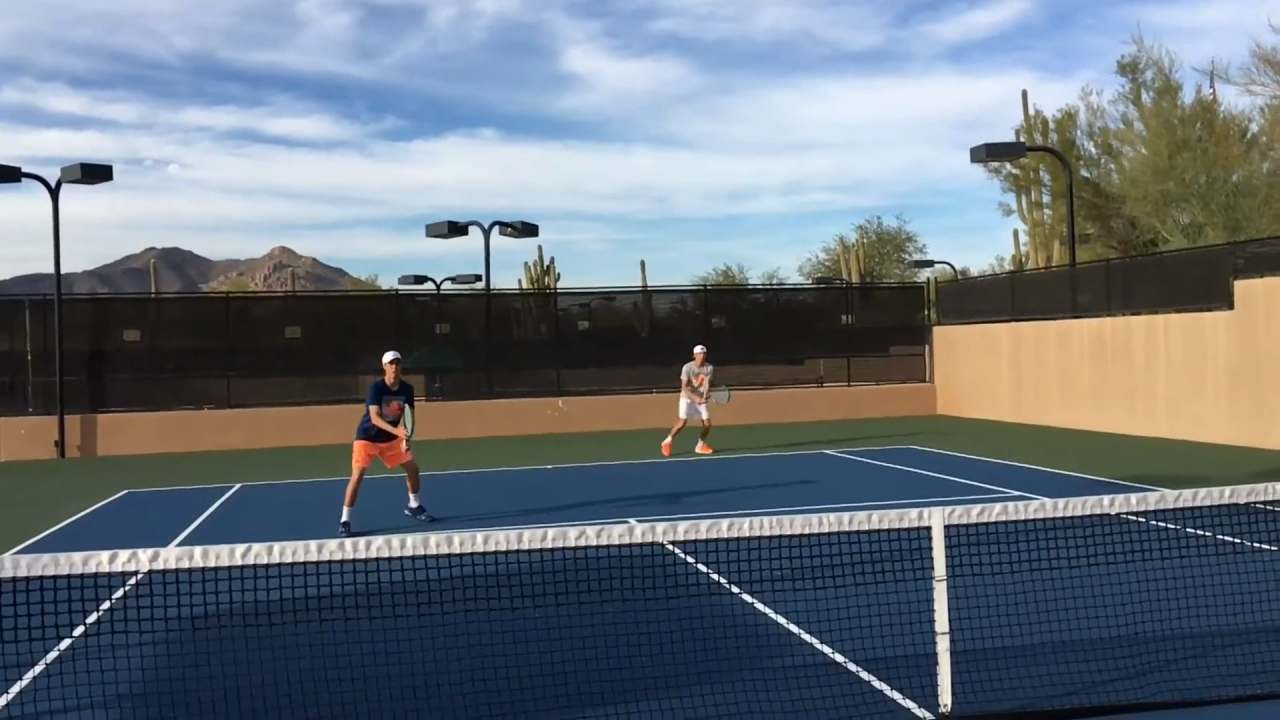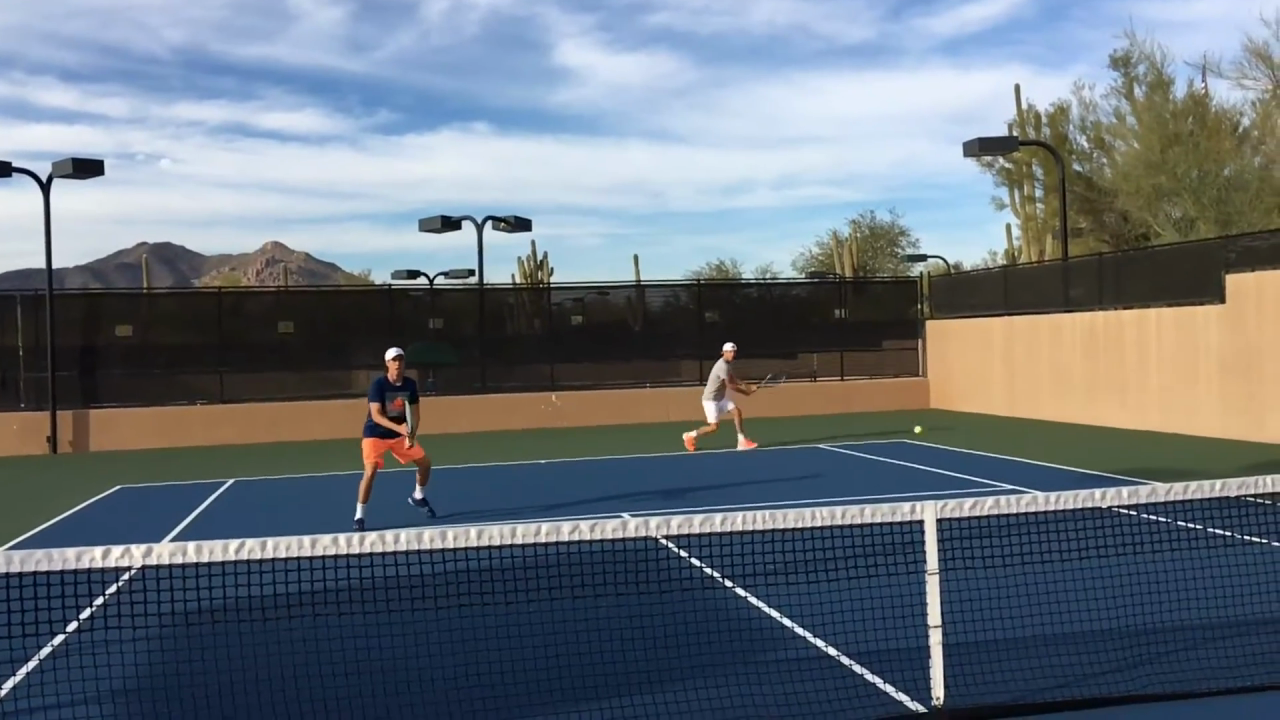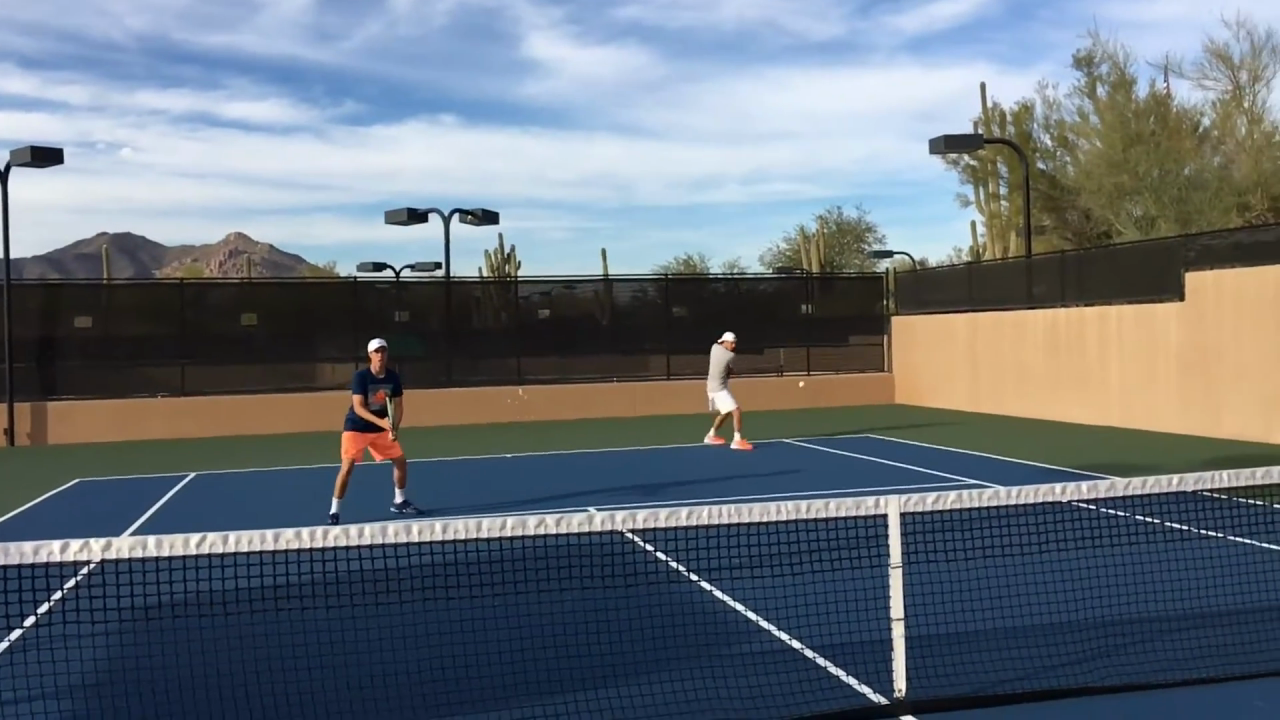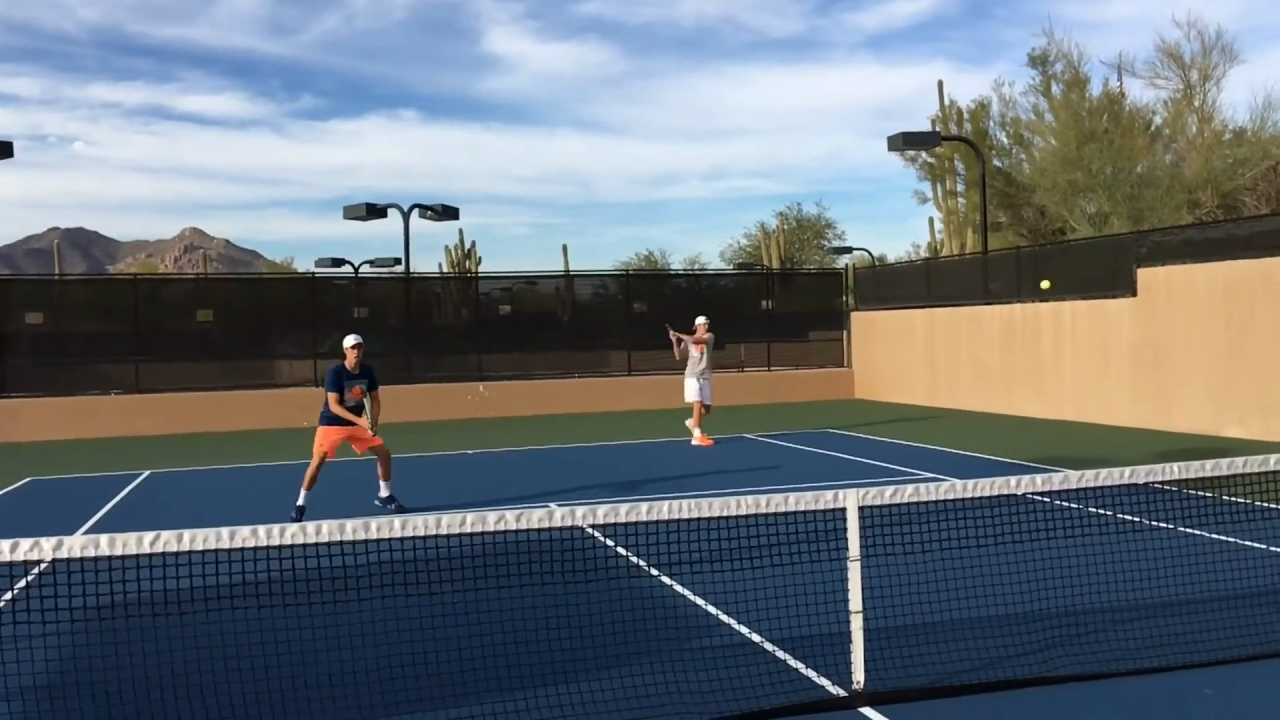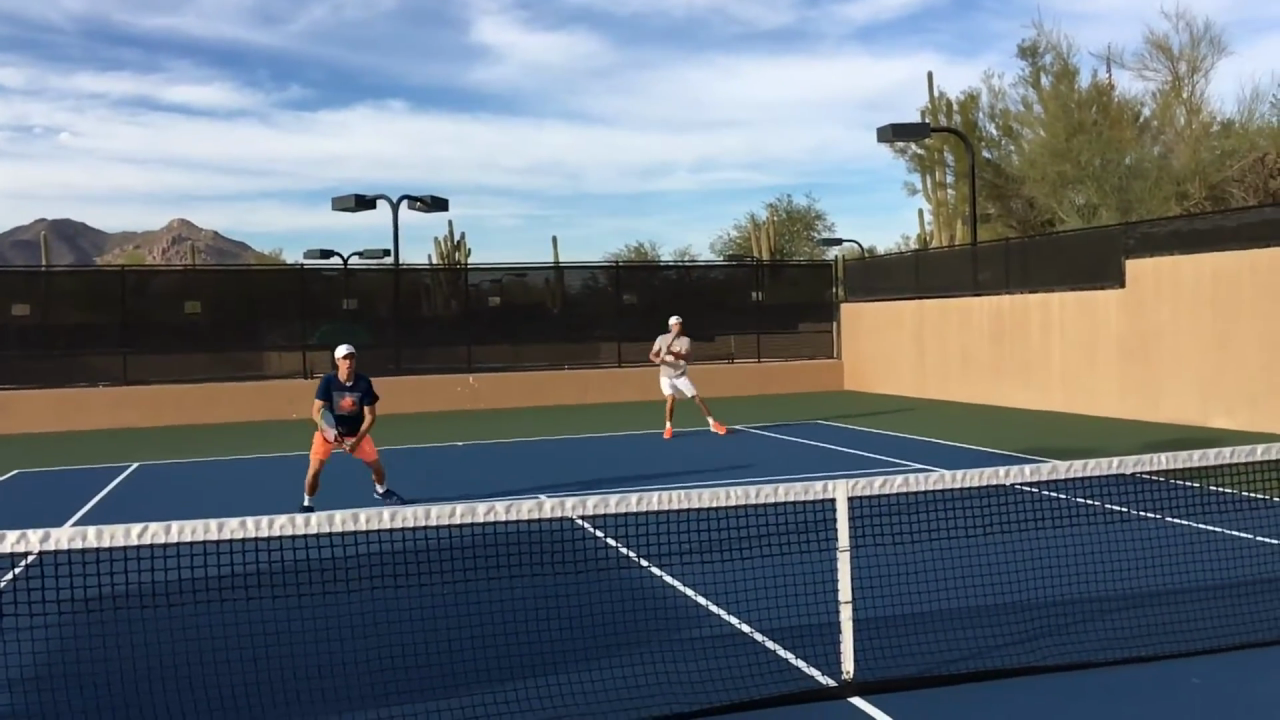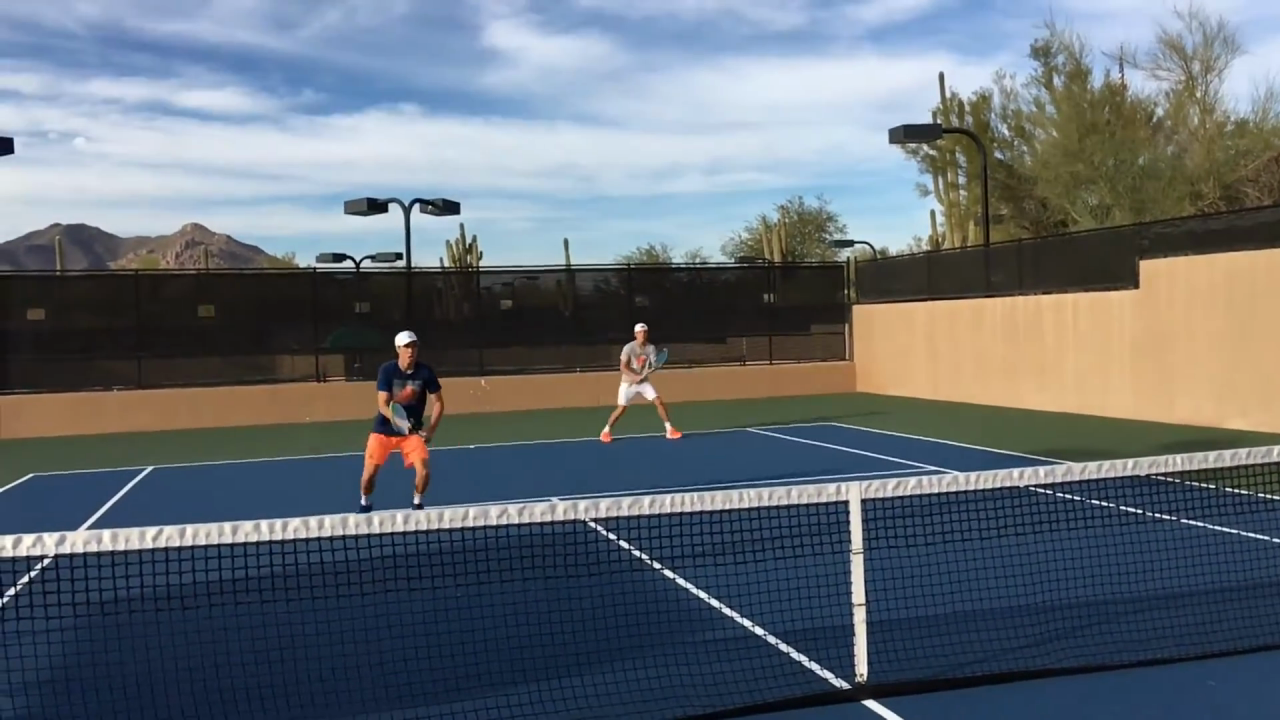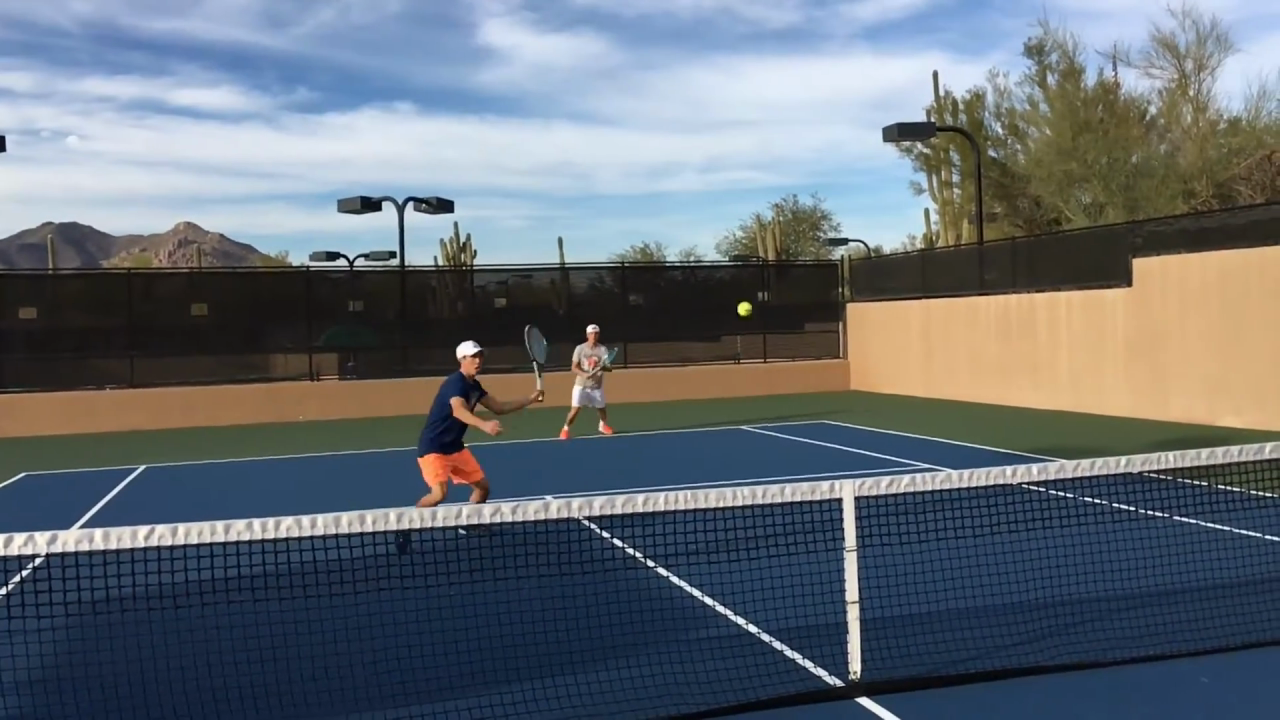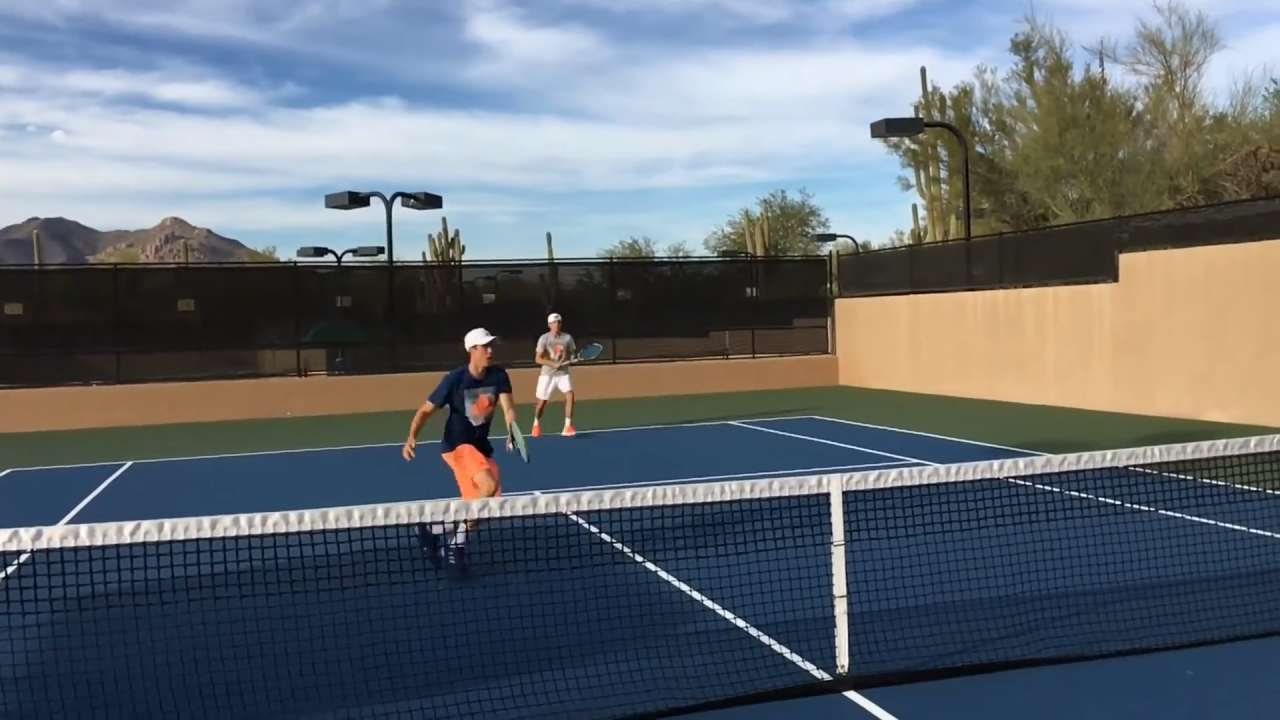
dt=0.4s
person 1, frame 1
left shoulder: (407, 389)
right shoulder: (376, 388)
right elbow: (374, 417)
left wrist: (405, 438)
right wrist: (397, 431)
left hip: (391, 438)
right hip: (367, 437)
left knee: (413, 468)
right knee: (357, 476)
left ankle: (414, 506)
right ankle: (345, 521)
person 1, frame 2
left shoulder: (410, 384)
right shoulder: (378, 384)
left elbow: (414, 413)
right elbow: (376, 415)
left wrist: (410, 435)
right wrist: (398, 428)
left hip: (399, 435)
right hip: (375, 434)
left knee: (425, 462)
right knee: (370, 471)
left ankle: (418, 496)
right ankle: (359, 517)
person 1, frame 3
left shoulder: (393, 377)
right shoulder: (360, 376)
left elbow: (398, 406)
right elbow: (358, 407)
left wrist: (393, 427)
right wrist: (381, 422)
left hip: (380, 429)
right hip: (356, 428)
left knee: (400, 461)
right knee: (347, 466)
left ankle: (399, 501)
right ankle: (334, 511)
person 1, frame 4
left shoulder: (368, 371)
right shoulder: (335, 372)
left elbow: (375, 400)
right elbow: (333, 405)
left wrist: (372, 423)
right wrist: (359, 420)
left hip: (357, 423)
right hip: (331, 423)
left knee: (384, 453)
right knee: (317, 461)
left ankle: (384, 495)
right ankle: (301, 504)
person 1, frame 5
left shoulder: (364, 383)
right shoulder: (327, 381)
left elbow: (370, 416)
right elbow: (316, 412)
left wrist: (356, 440)
left hip: (356, 429)
left knee: (375, 465)
right knee: (315, 467)
left ankle: (382, 491)
right ankle: (307, 504)
person 1, frame 6
left shoulder: (426, 372)
right shoulder: (387, 370)
left elbow: (438, 403)
right elbow: (382, 405)
left wrist: (429, 429)
left hip: (414, 429)
right hip: (385, 428)
left knee: (423, 471)
right knee: (370, 473)
left ankle: (417, 503)
right ankle: (365, 504)
person 1, frame 7
left shoulder: (473, 384)
right shoulder: (455, 383)
left elbow: (498, 408)
right elbow: (458, 409)
left wrist: (529, 399)
right wrist: (483, 424)
left hip: (454, 448)
right hip: (433, 448)
left knee: (484, 487)
right knee: (439, 494)
person 1, frame 8
left shoulder: (499, 375)
right shoulder: (454, 380)
left elbow: (509, 409)
right elbow: (424, 411)
left wrist: (512, 435)
right wrist: (411, 438)
left hip: (481, 446)
right hip: (457, 445)
left knee: (476, 502)
right knee: (489, 487)
left ankle: (434, 530)
right ankle: (457, 544)
